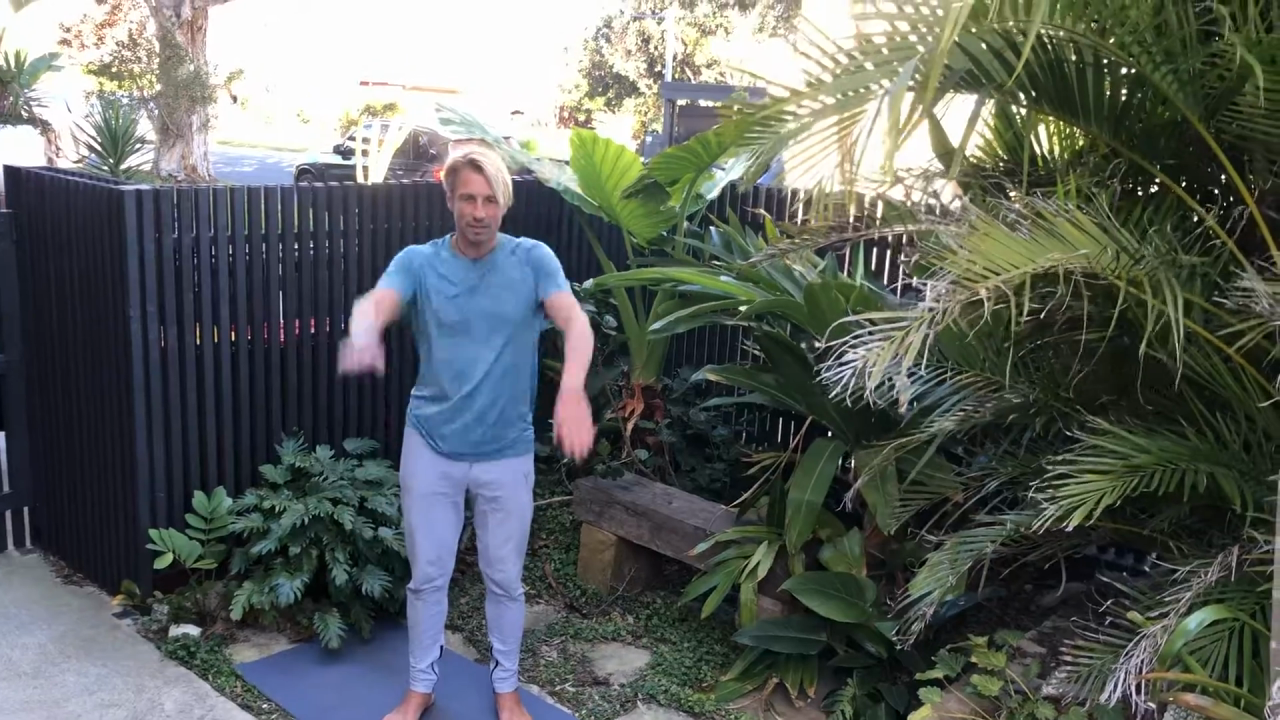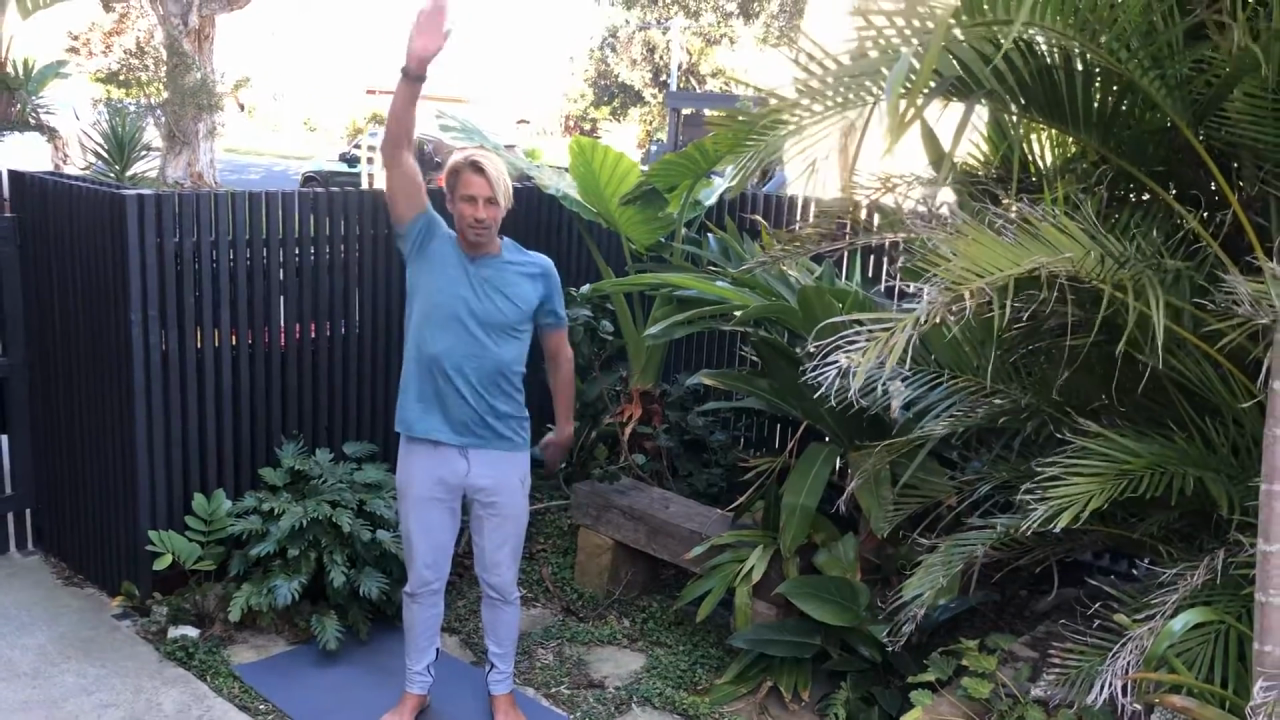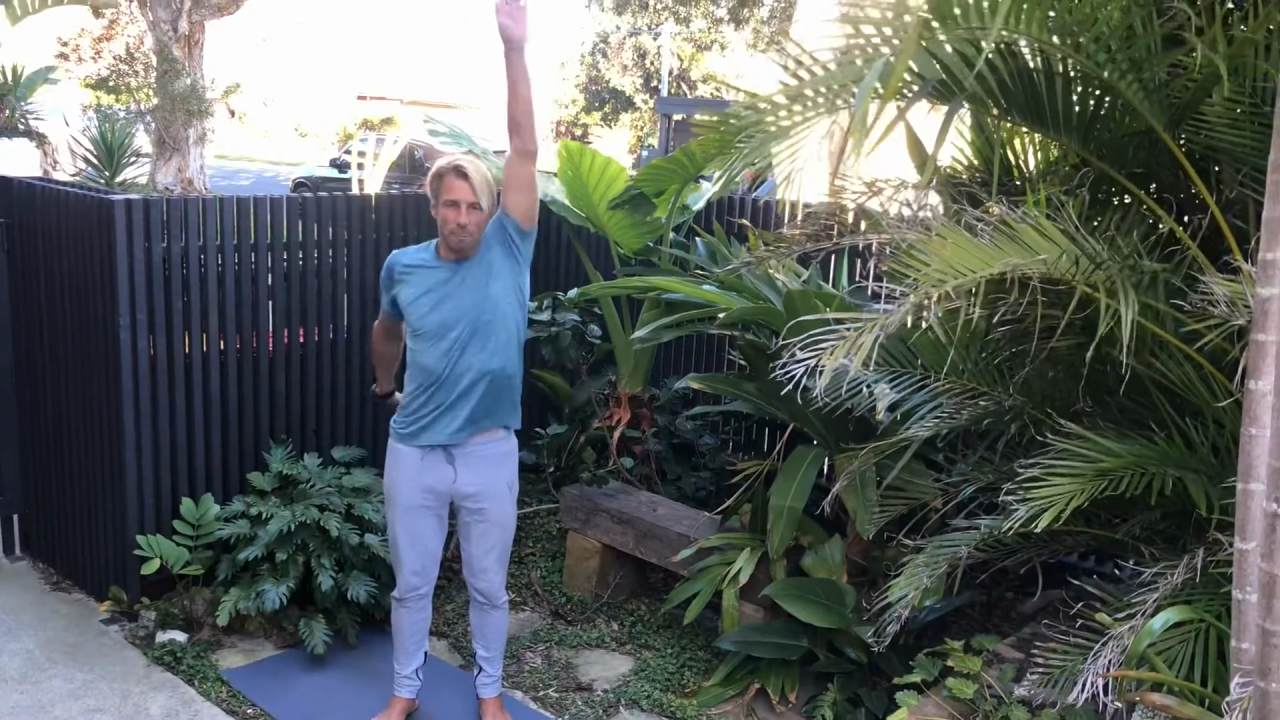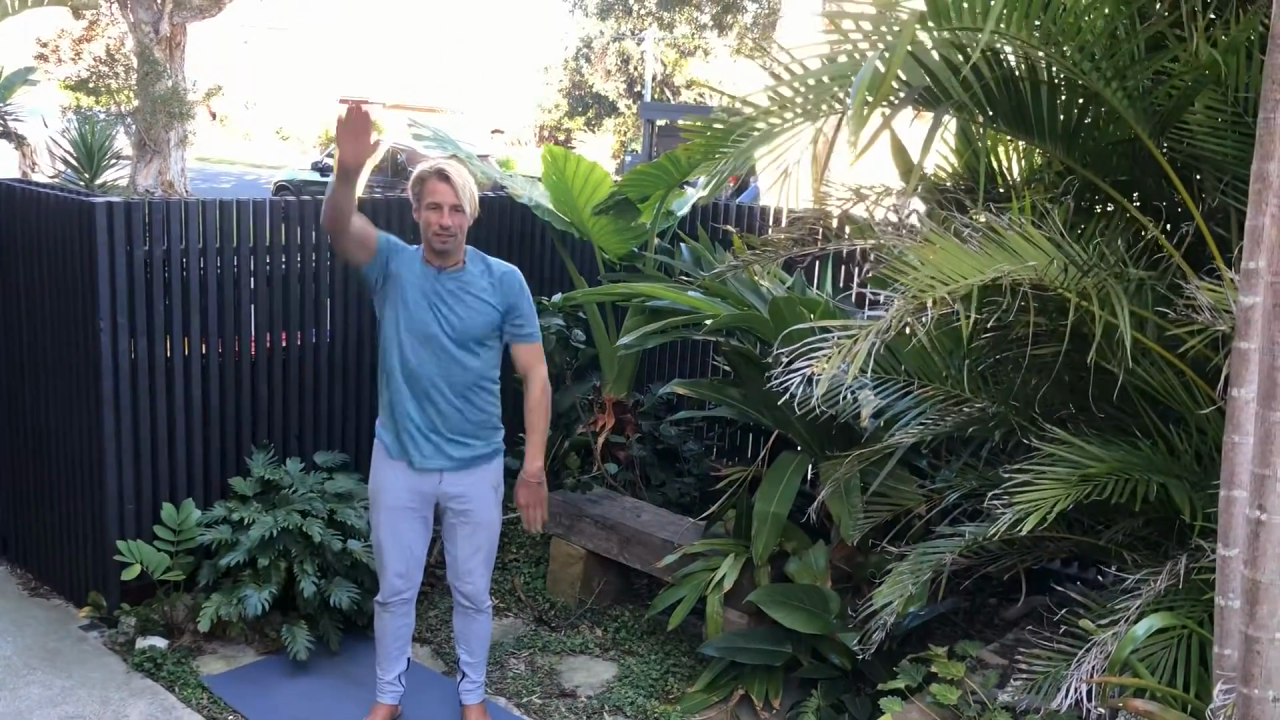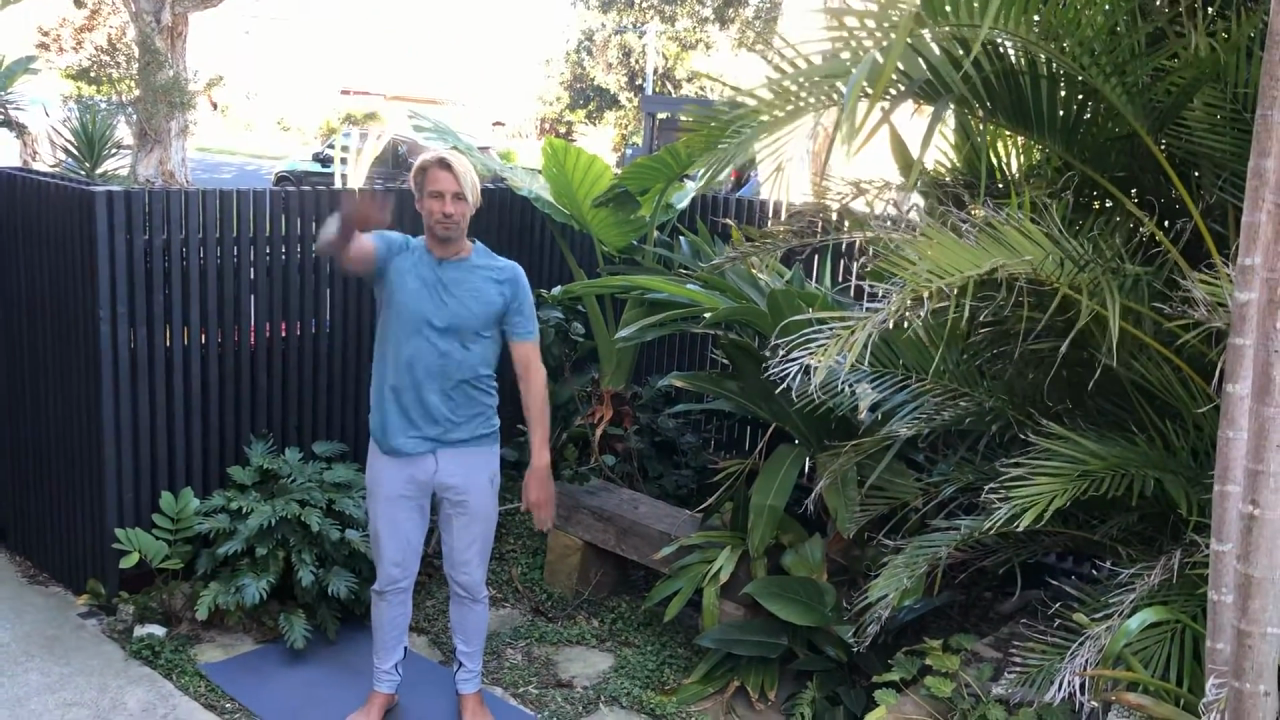
dt=0.7s
person 1, frame 1
left shoulder: (534, 260)
right shoulder: (418, 263)
left elbow: (575, 323)
right elbow: (375, 304)
left wrist: (571, 389)
right wrist: (361, 335)
left hip: (507, 452)
right hip: (430, 447)
left knee: (504, 580)
right knee: (427, 578)
person 1, frame 2
left shoulder: (536, 270)
right shoulder: (426, 247)
left elbow: (559, 351)
right elbow: (397, 156)
left wrist: (565, 425)
right wrist: (415, 69)
left hip: (503, 455)
right hip: (427, 449)
left knee: (500, 583)
right knee: (423, 579)
person 1, frame 3
left shoulder: (508, 252)
right shoulder: (401, 267)
left elbow: (525, 150)
right wrist: (385, 390)
left hip: (489, 453)
right hip: (413, 453)
left knee: (488, 585)
right knee: (412, 584)
person 1, frame 4
left shoulder: (503, 281)
right shoulder: (389, 264)
left elbow: (535, 375)
right elbow: (339, 227)
left wrist: (533, 465)
right wrist: (348, 169)
left hip: (477, 467)
right hip: (399, 463)
left knee: (472, 591)
right knee: (395, 589)
person 1, frame 5
left shoulder: (505, 276)
right shoulder: (393, 254)
left elbow: (530, 369)
right elbow: (336, 249)
left wrist: (540, 461)
right wrist: (347, 221)
left hip: (472, 453)
right hip: (395, 450)
left knee: (468, 581)
right knee: (392, 579)
